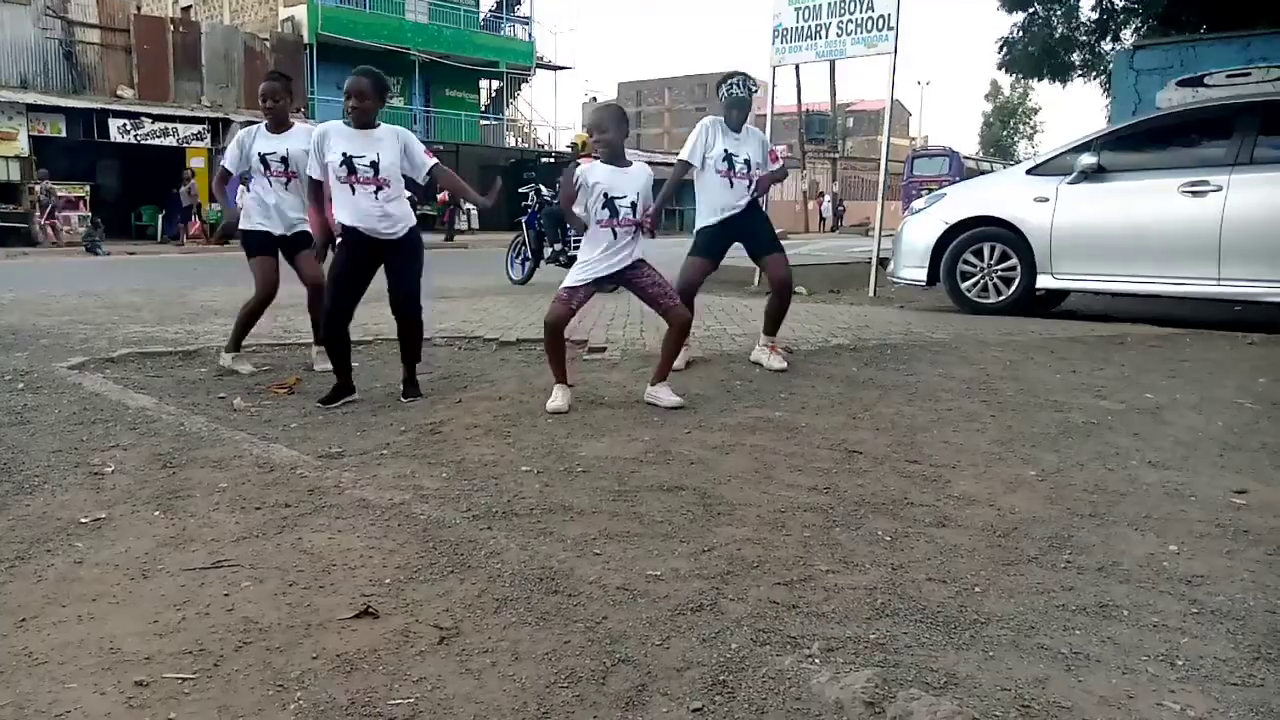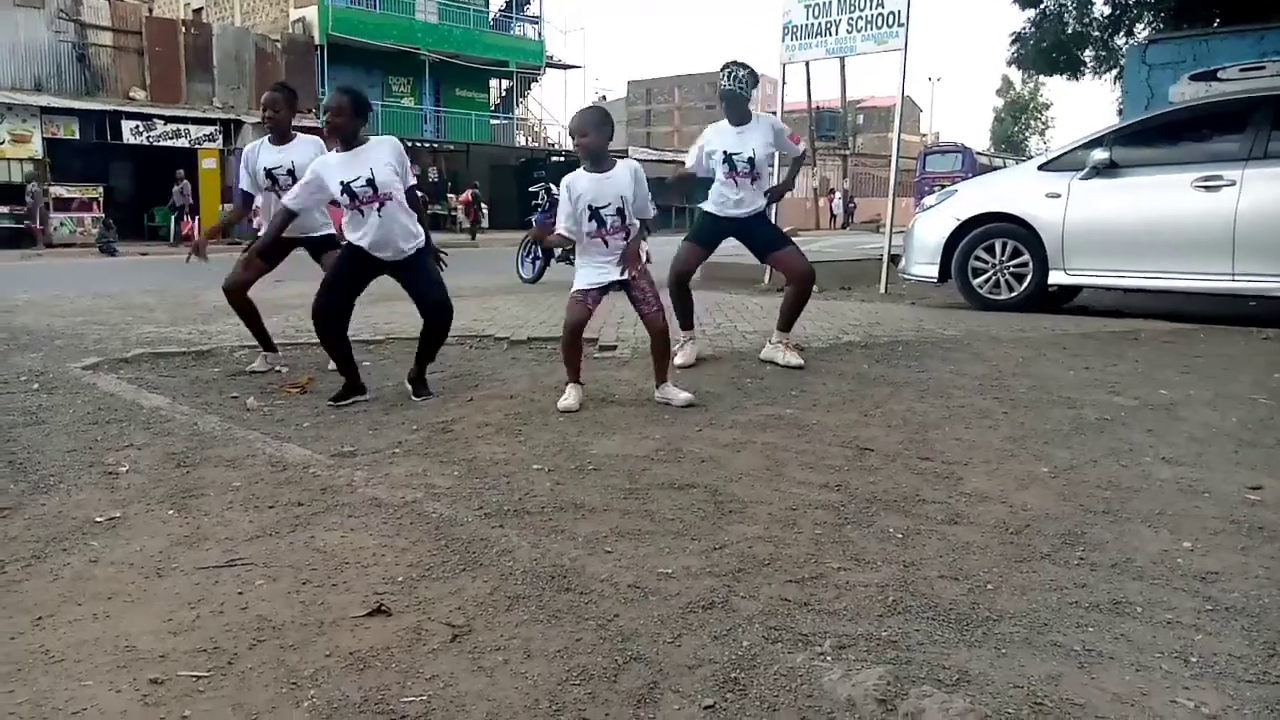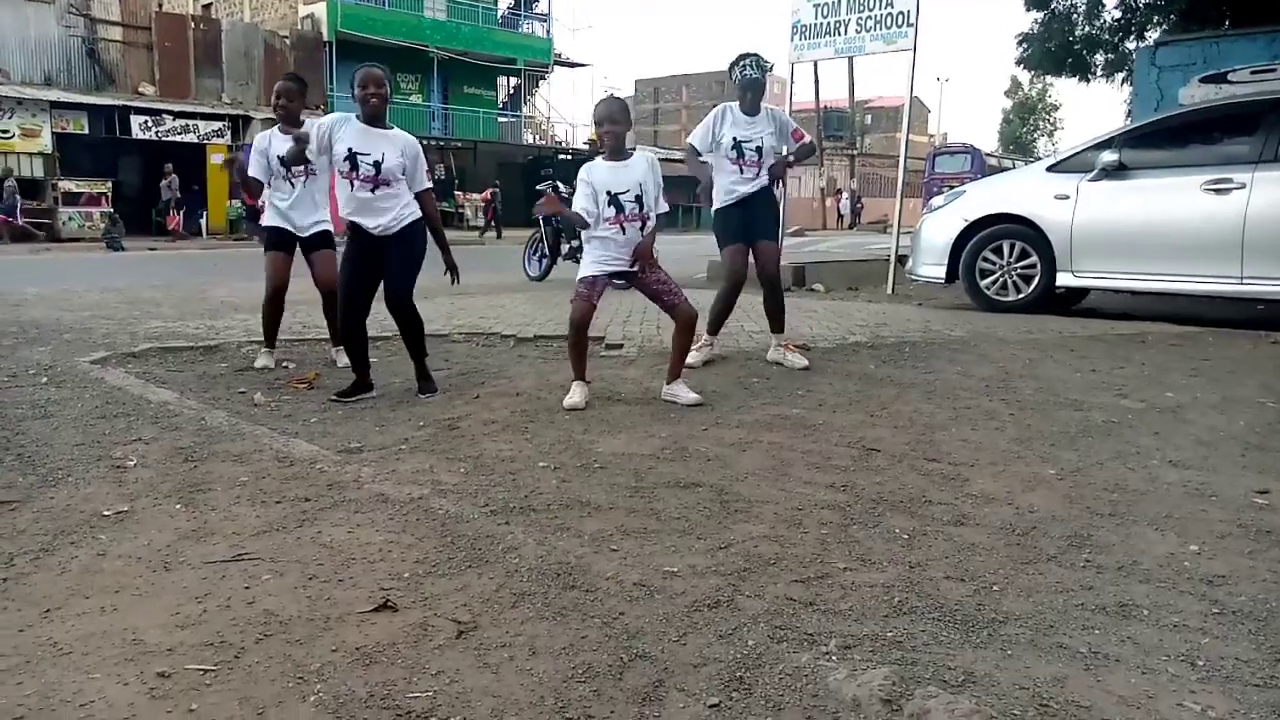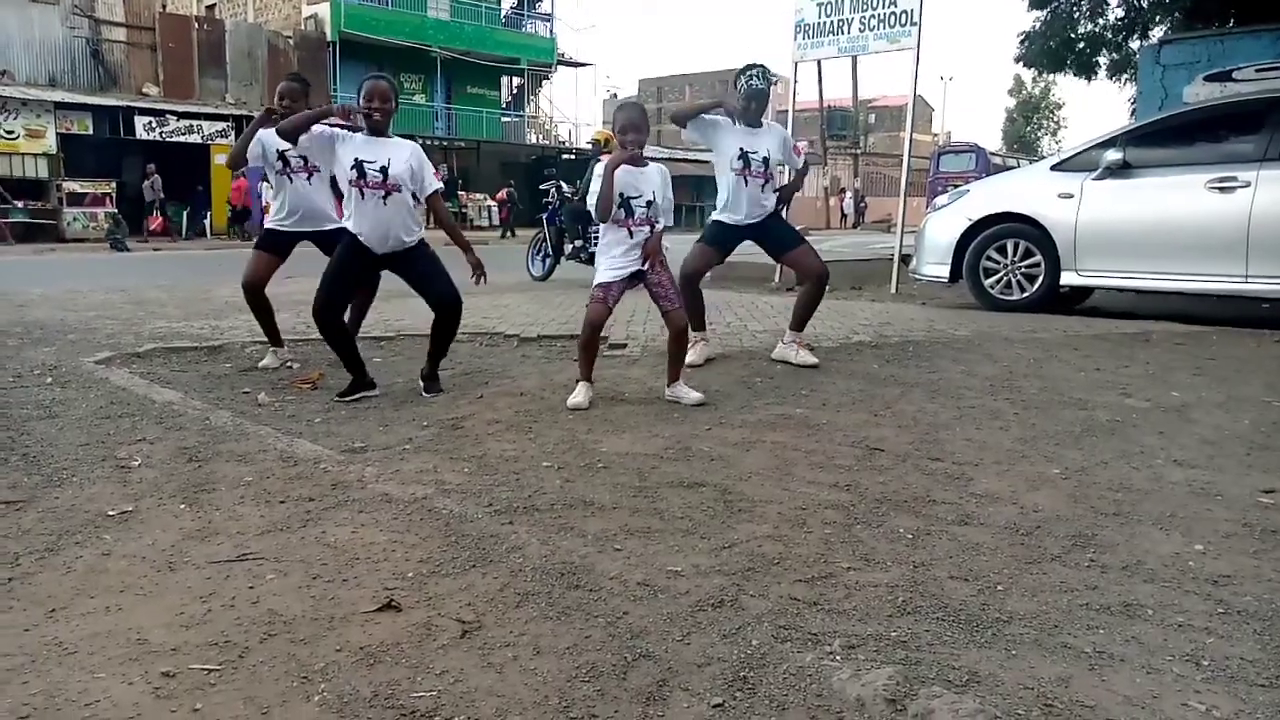
dt=0.4s
person 1, frame 1
left shoulder: (399, 137)
right shoulder: (325, 133)
left elbow: (436, 172)
right elbow: (315, 184)
left wrist: (479, 200)
right wrist: (323, 228)
left hip: (402, 235)
right hip: (355, 238)
left knee: (407, 309)
right knee: (333, 314)
left ankle: (410, 377)
right ankle: (343, 382)
person 1, frame 2
left shoulder: (390, 146)
right shoulder: (323, 167)
left elbow: (411, 196)
right elbow: (288, 208)
left wrist: (429, 243)
right wrist: (259, 245)
left hip: (409, 248)
right hip: (360, 251)
left knee: (440, 311)
right knee: (324, 314)
left ankle: (418, 374)
right ankle: (353, 383)
person 1, frame 3
left shoulder: (406, 142)
right shoulder: (336, 125)
left elbow: (424, 197)
right elbow: (295, 160)
left wrist: (446, 251)
right wrist: (298, 142)
left hip: (402, 232)
right hip: (360, 235)
left knee: (399, 301)
right knee: (350, 312)
left ankle: (422, 371)
right ankle: (362, 379)
person 1, frame 4
left shoulder: (410, 150)
right shoulder: (340, 140)
left elbow: (436, 204)
right elbow: (283, 130)
left wrist: (468, 250)
right wrist: (328, 111)
left hip: (409, 245)
right hip: (359, 243)
left knee: (449, 303)
right knee: (324, 310)
left ankle: (430, 371)
right ankle: (361, 378)
person 2, frame 1
left shoulder: (644, 172)
right shoulder: (586, 173)
right elbow: (580, 224)
left wrist: (645, 221)
right wrist: (565, 203)
left hip: (631, 261)
right hip: (592, 261)
left knee: (682, 318)
right knee: (553, 320)
left ankle: (656, 385)
right ankle: (561, 386)
person 2, frame 2
left shoulder: (632, 170)
right shoulder: (571, 182)
left elbow: (644, 216)
right elbow: (566, 234)
left wrist: (634, 243)
right wrist: (546, 236)
left hip: (629, 263)
right hip: (593, 266)
left knee: (659, 326)
right knee: (573, 322)
left ankle: (663, 385)
right ankle: (574, 385)
person 2, frame 3
left shoulder: (648, 162)
right shoulder: (590, 171)
left elbow: (658, 212)
right elbow: (582, 220)
left wrist: (649, 239)
right wrist: (560, 210)
left hip: (640, 257)
right hip: (600, 258)
left knee: (687, 314)
right knee: (578, 317)
left ankle: (672, 382)
right ankle: (579, 382)
person 2, frame 4
left shoulder: (660, 172)
right shoulder: (605, 168)
left elbow: (665, 220)
right elbow: (602, 215)
left wrist: (656, 238)
right wrist: (610, 168)
left hip: (649, 257)
right hip: (614, 260)
left knee: (679, 322)
right knee: (593, 320)
left ankle: (674, 384)
right ankle: (584, 383)
person 3, frame 1
left shoulder: (757, 137)
right shoulder: (707, 127)
left elbow: (780, 170)
right elbow: (680, 168)
left wrist: (767, 179)
right wrist: (655, 209)
left hip: (751, 216)
right hip: (713, 220)
left knee: (782, 282)
right knee: (685, 285)
left ankle: (766, 344)
right ankle: (680, 345)
person 3, frame 2
left shoulder: (769, 124)
right shoulder: (713, 133)
left elbow: (800, 152)
right elbow: (690, 171)
left wrist: (786, 184)
left hip: (754, 215)
right hip: (716, 213)
left knee: (804, 275)
right knee: (678, 273)
left ankle: (778, 342)
right ankle: (687, 340)
person 3, frame 3
left shoulder: (776, 117)
right shoulder: (721, 114)
left elbow: (807, 145)
right elbow: (691, 150)
left wrist: (786, 160)
right wrist: (702, 173)
left hip: (762, 198)
right hip: (728, 204)
left knee: (769, 273)
right knee: (735, 276)
left ankle: (779, 344)
right ankle: (707, 341)
person 3, frame 4
left shoulder: (777, 133)
right shoulder: (719, 126)
left elbow: (802, 165)
right elbow: (676, 117)
left wrist: (793, 185)
right wrist: (718, 103)
left hip: (768, 218)
right hip: (728, 219)
left knee: (818, 273)
right knee: (688, 273)
left ankle: (790, 342)
right ankle: (700, 341)
person 4, frame 1
left shoulder: (310, 135)
right shoulder: (247, 136)
right elbow: (220, 180)
right wrist: (228, 210)
left hip: (297, 224)
right hip: (258, 224)
left knee: (316, 283)
right knee: (266, 291)
left ankle: (320, 347)
right ankle: (232, 351)
person 4, frame 2
left shoulder: (313, 144)
right shoulder: (253, 152)
right elbow: (243, 207)
right wrist: (209, 234)
left hip: (318, 229)
right knee: (232, 287)
right ankle: (269, 351)
person 4, frame 3
right shoulder: (263, 140)
right elbow: (254, 194)
right wrist: (239, 171)
left hip: (316, 222)
right hip: (279, 221)
left knee: (329, 285)
right knee: (276, 286)
left ankle: (338, 346)
right ankle: (268, 348)
person 4, frame 4
right shoulder: (266, 137)
right elbow: (233, 164)
right wrist: (256, 125)
left hip: (326, 221)
right hip: (282, 222)
left knee: (369, 277)
right knee: (251, 283)
right ankle: (277, 347)
